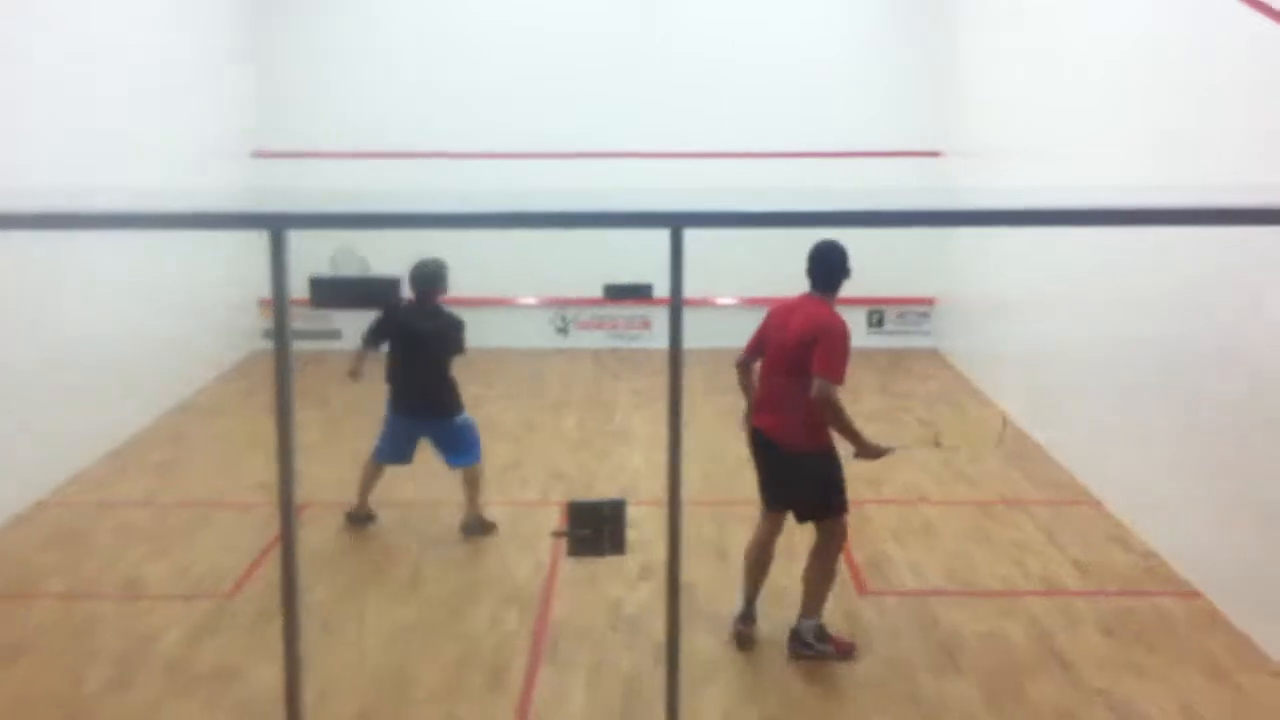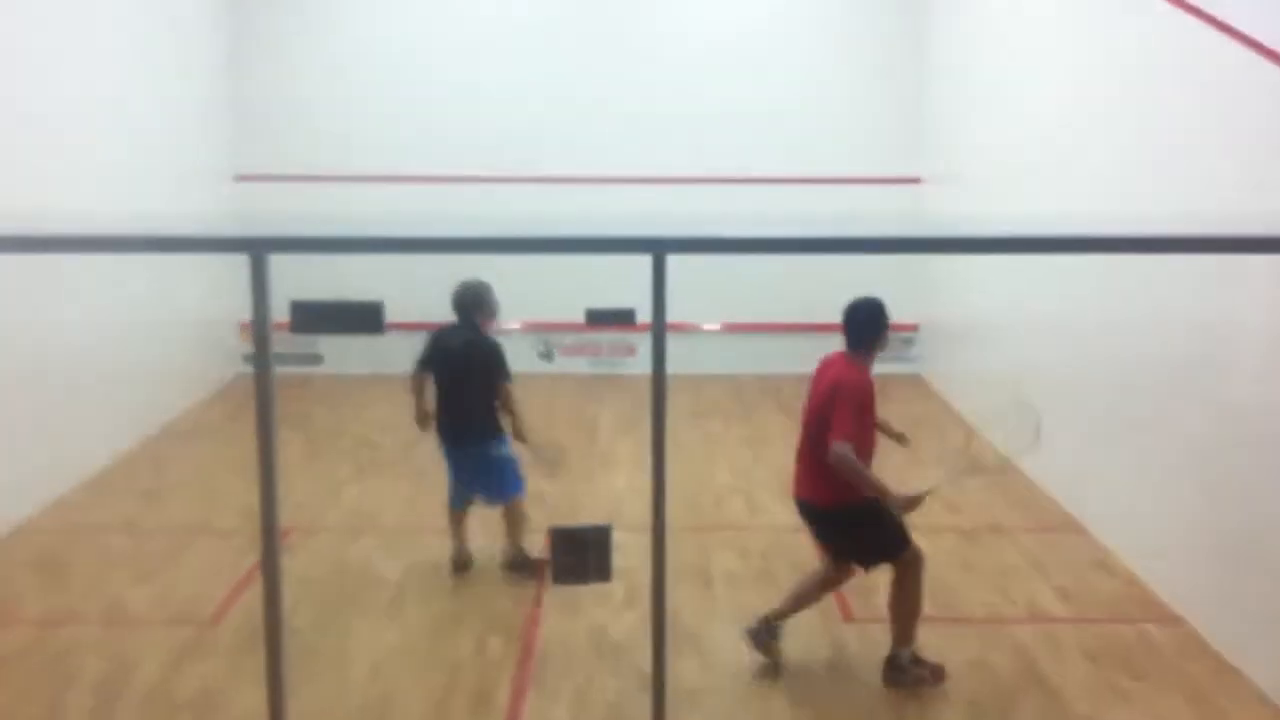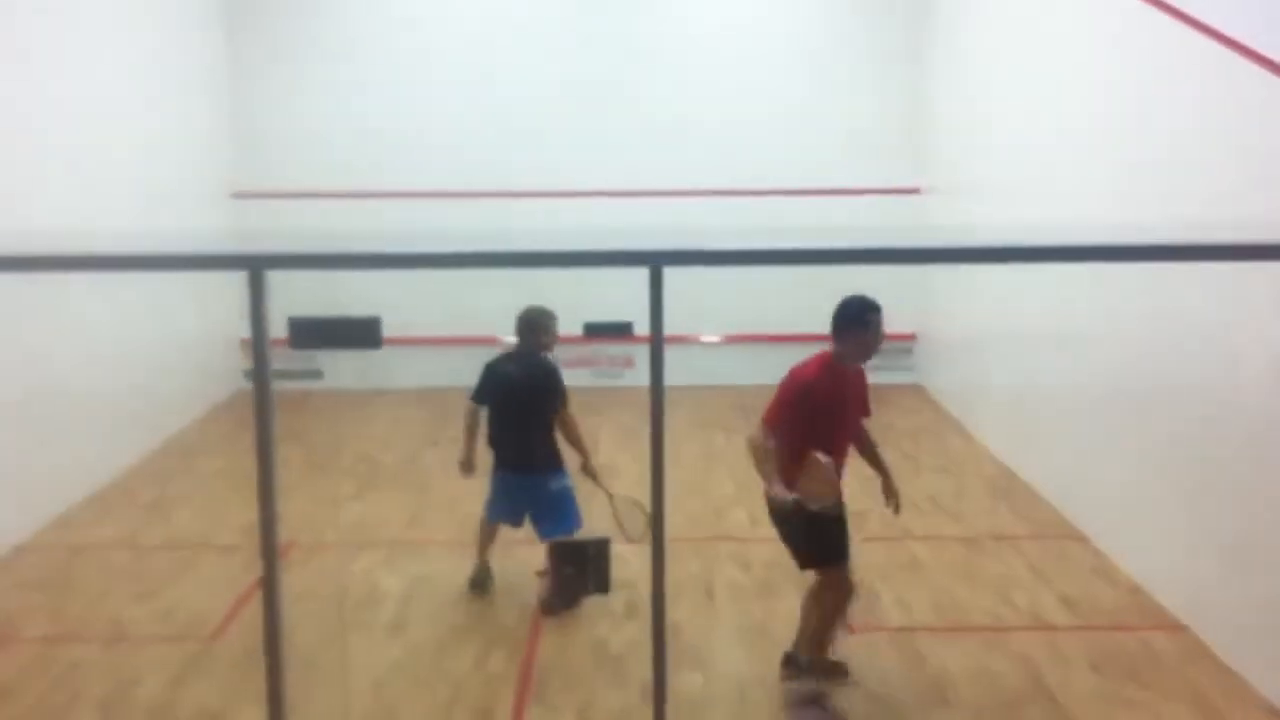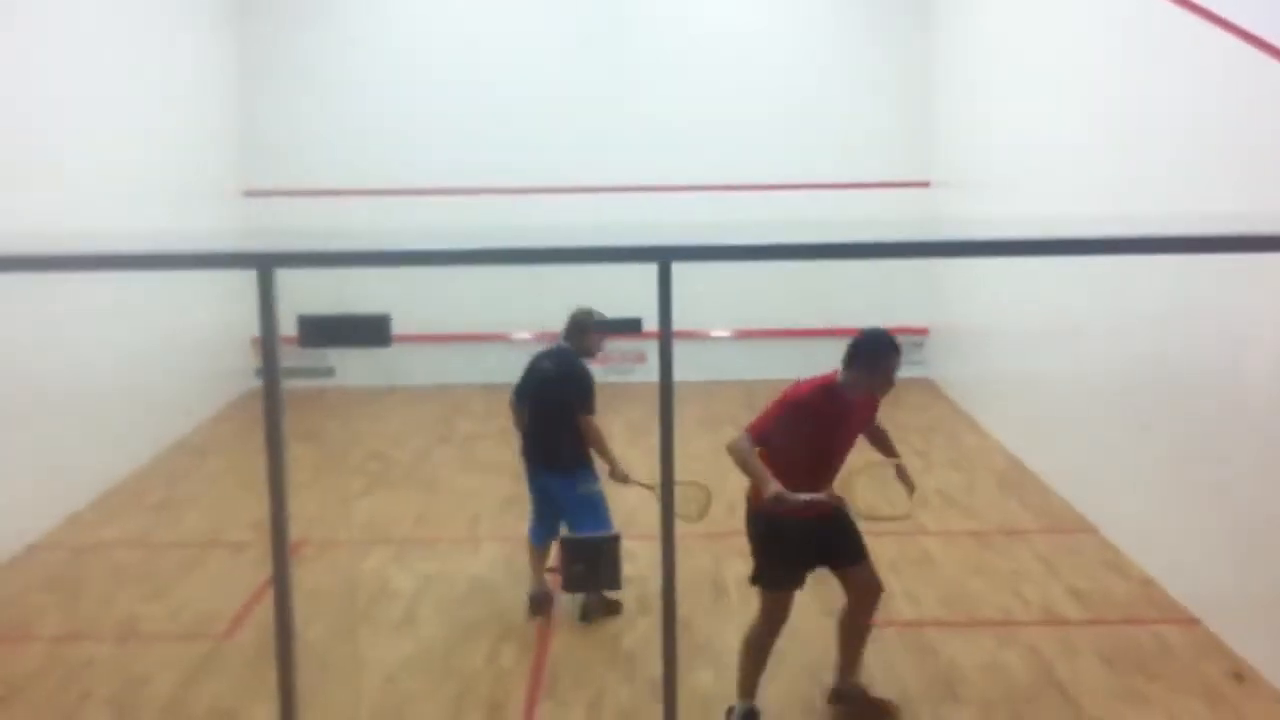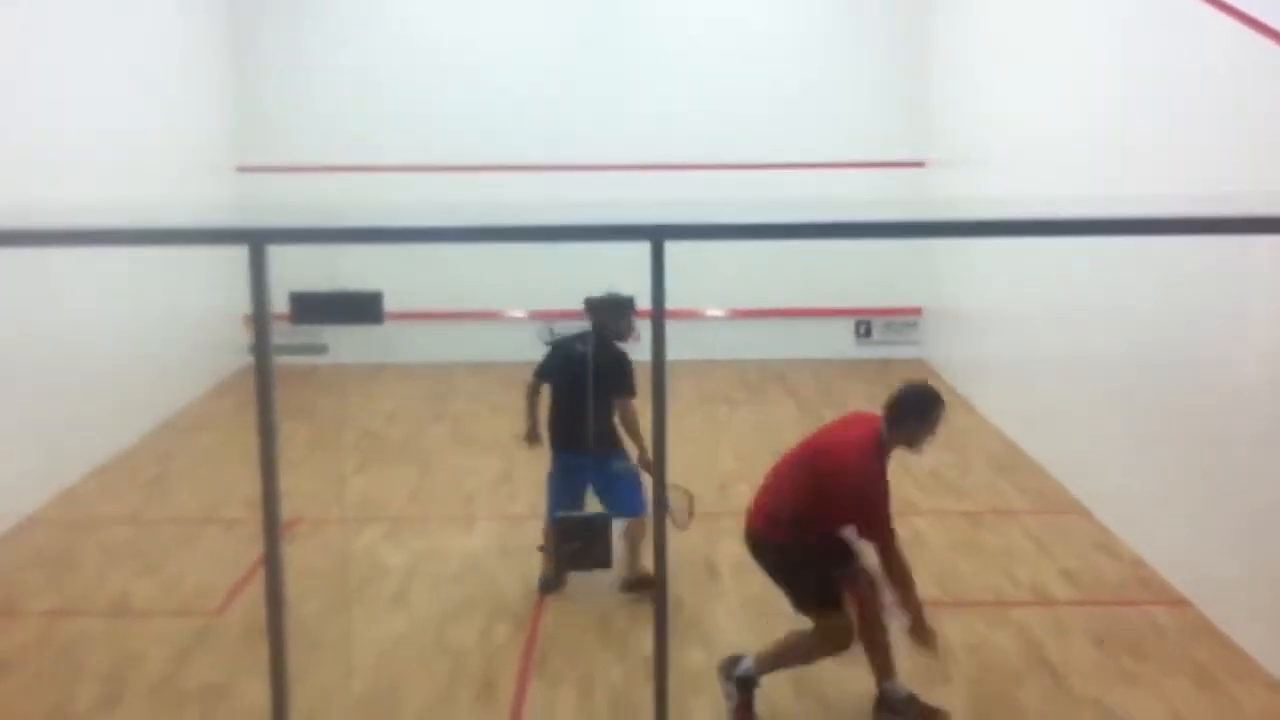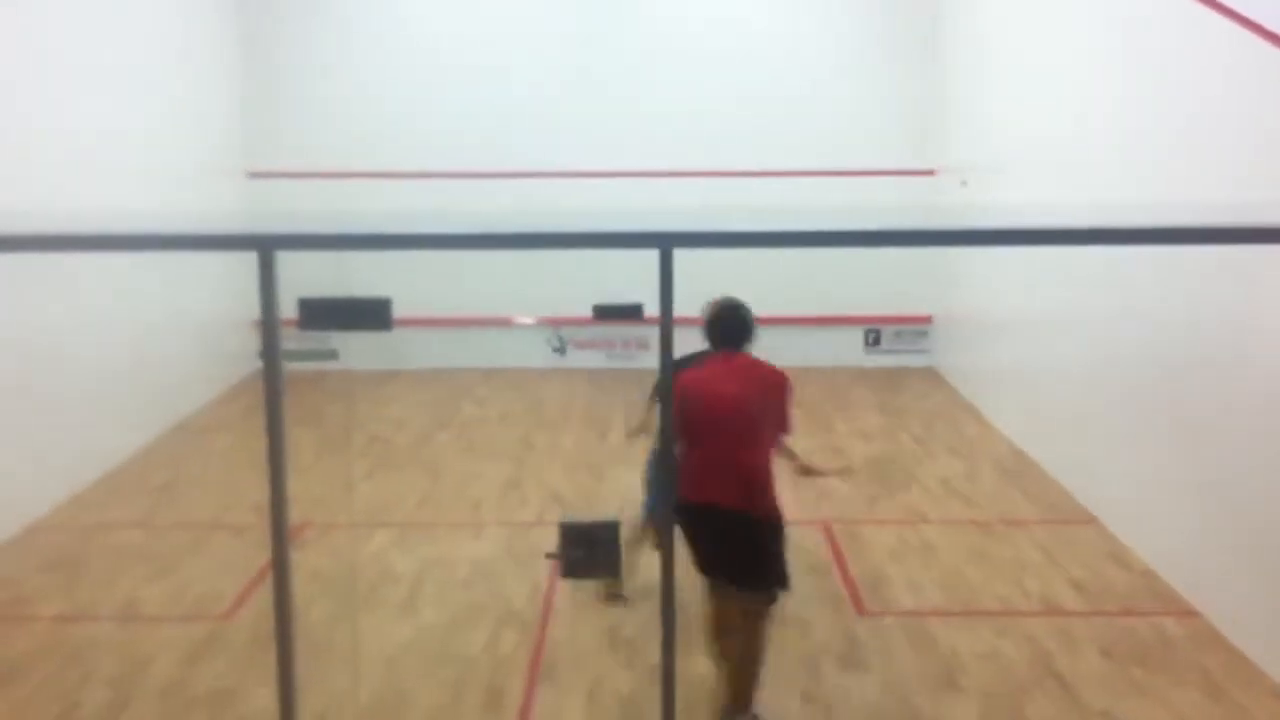
dt=0.4s
person 1, frame 1
left shoulder: (780, 311)
right shoulder: (832, 326)
left elbow: (743, 362)
right elbow: (822, 396)
left wrist: (754, 406)
right wrist: (859, 442)
left hip: (765, 434)
right hip: (804, 444)
left knee: (770, 524)
right knee: (832, 533)
left ankle: (747, 615)
right ankle: (807, 631)
person 1, frame 2
left shoulder: (832, 364)
right shoulder: (856, 384)
right elbow: (840, 454)
left wrist: (881, 426)
right wrist: (889, 496)
left hip: (811, 492)
right hip: (840, 499)
left knee: (839, 568)
right knee: (909, 563)
left ankle: (768, 625)
right ankle: (902, 661)
person 1, frame 3
left shoulder: (855, 376)
right shoulder: (806, 379)
right elbow: (760, 437)
left wrist: (884, 475)
right wrist: (774, 486)
right hip: (797, 497)
left knee: (831, 577)
right knee: (840, 585)
left ankle: (802, 656)
person 1, frame 4
left shoulder: (866, 398)
right shoulder: (803, 399)
right elbow: (740, 443)
left wrist: (896, 461)
right wrist: (768, 484)
left hip: (822, 504)
right hip: (777, 511)
left knee: (868, 588)
right knee: (774, 613)
left ankle: (847, 687)
person 1, frame 5
left shoulder: (870, 425)
right shoulder: (863, 469)
right elbow: (890, 553)
right wrist: (917, 617)
left hip: (808, 517)
right hip: (779, 533)
left knee: (866, 591)
right knee: (838, 632)
right ankle: (744, 671)
person 1, frame 6
left shoulder: (687, 382)
right shoulder: (775, 380)
left elbow: (674, 451)
left hip: (698, 505)
right hip: (749, 505)
left knee: (722, 596)
right knee: (753, 610)
person 2, frame 1
left shoulder: (393, 316)
right shoulder: (452, 324)
left elbow: (367, 346)
left wrist: (357, 365)
left hip: (403, 404)
right hip: (442, 406)
left knee: (381, 456)
right knee: (469, 456)
left ankle: (360, 508)
right ankle: (473, 517)
person 2, frame 2
left shoulder: (440, 338)
right shoulder: (488, 347)
left elbow: (418, 376)
right elbow: (503, 393)
left wrist: (422, 408)
right wrist: (517, 422)
left hip: (451, 432)
right hip: (484, 432)
left knee: (460, 491)
right knee: (512, 492)
left ankle: (460, 552)
right ankle: (516, 554)
person 2, frame 3
left shoulder: (494, 367)
right shoulder: (546, 371)
left elbow: (473, 410)
right elbow: (563, 420)
left wrist: (468, 451)
right wrist: (586, 457)
left hip: (506, 461)
right hip: (541, 464)
left knee: (494, 514)
right knee: (562, 527)
left ankle: (481, 570)
right ankle: (555, 591)
person 2, frame 4
left shoulder: (539, 361)
right shoulder: (578, 373)
left elbow: (516, 404)
right elbow: (586, 425)
right wrist: (612, 464)
left hip: (536, 460)
right hip: (569, 465)
left knee: (542, 526)
right knee: (593, 530)
left ankle: (538, 589)
right ankle: (592, 598)
person 2, frame 5
left shoulder: (563, 346)
right shoulder: (616, 358)
left elbow: (534, 386)
right elbow: (624, 409)
left wrist: (532, 426)
right wrist: (642, 450)
left hip: (563, 443)
right hip: (601, 446)
left knee: (559, 511)
right knee: (634, 508)
left ankle: (550, 573)
right ankle: (633, 573)
person 2, frame 6
left shoulder: (683, 366)
left elbow: (654, 397)
left wrist: (645, 420)
right wrist: (795, 459)
left knee: (650, 520)
left ankle: (617, 580)
